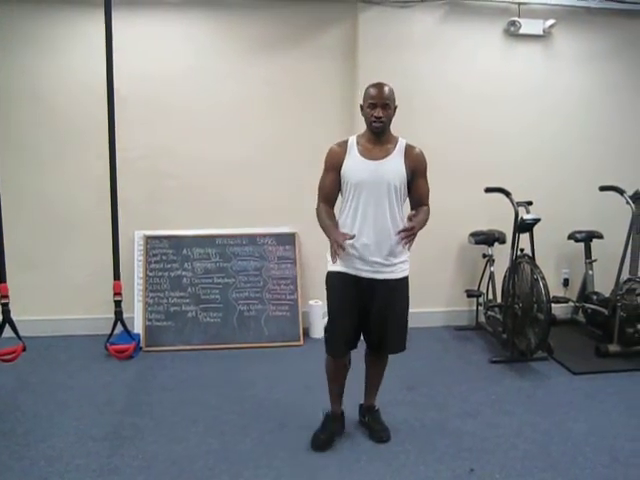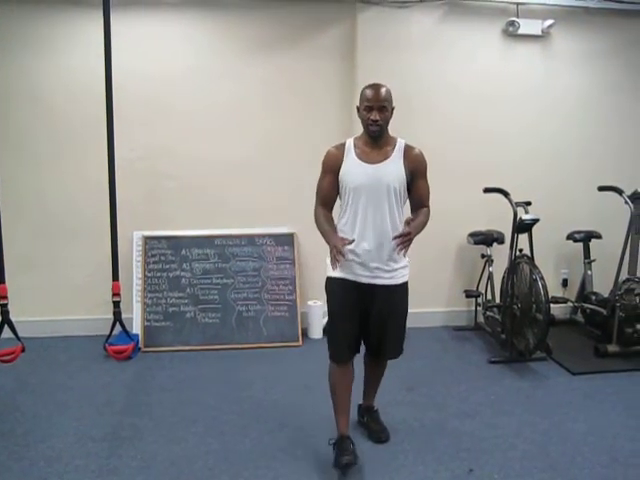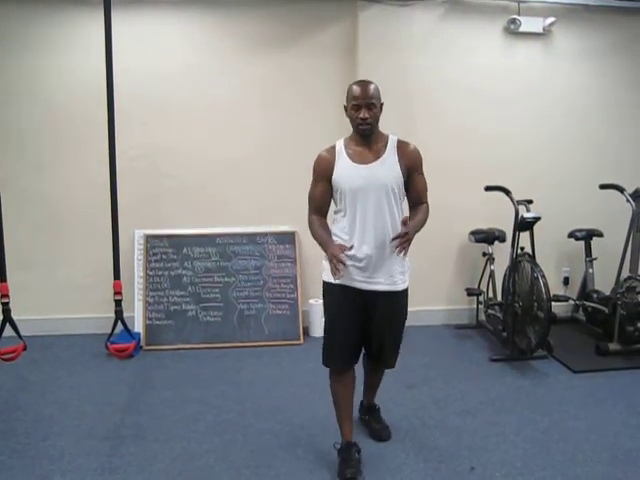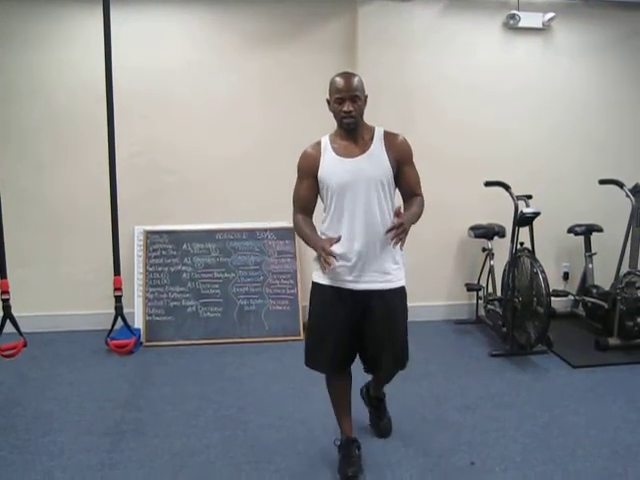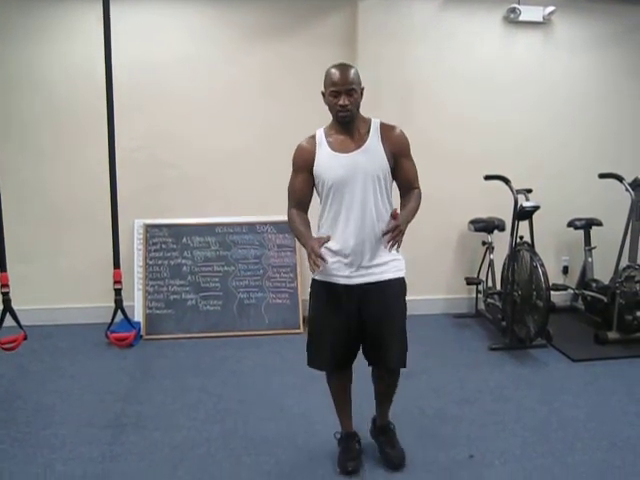
dt=0.3s
person 1, frame 1
left shoulder: (412, 156)
right shoulder: (339, 152)
left elbow: (422, 204)
right elbow: (324, 203)
left wrist: (416, 223)
right wrist: (332, 233)
left hip: (390, 269)
right hip: (346, 266)
left knee: (381, 345)
right knee: (338, 344)
left ankle: (369, 408)
right ankle: (335, 413)
person 1, frame 2
left shoulder: (411, 158)
right shoulder: (337, 156)
left elbow: (422, 207)
right elbow: (322, 206)
left wrist: (414, 227)
right wrist: (331, 238)
left hip: (390, 273)
right hip: (345, 271)
left knee: (381, 349)
right knee: (341, 352)
left ankle: (369, 408)
right ankle: (343, 437)
person 1, frame 3
left shoulder: (406, 154)
right shoulder: (328, 159)
left elbow: (421, 203)
right elbow: (316, 213)
left wrist: (412, 226)
right wrist: (328, 246)
left hip: (390, 277)
right hip: (343, 277)
left knee: (381, 354)
right knee: (340, 361)
left ankle: (369, 406)
right ankle: (347, 443)
person 1, frame 4
left shoulder: (394, 146)
right shoulder: (313, 155)
left elbow: (415, 196)
right elbow: (301, 214)
left wrist: (407, 218)
right wrist: (316, 242)
left hip: (385, 276)
right hip: (333, 278)
left knee: (390, 358)
right knee: (335, 362)
left ankle: (375, 393)
right ankle: (348, 440)
person 1, frame 5
left shoulder: (391, 138)
right shoulder: (308, 150)
left elbow: (412, 189)
right elbow: (296, 209)
left wrist: (403, 219)
right wrist: (308, 241)
left hip: (383, 270)
right hip: (332, 274)
left knee: (390, 358)
right knee: (335, 360)
left ankle: (383, 422)
right ankle: (348, 434)
